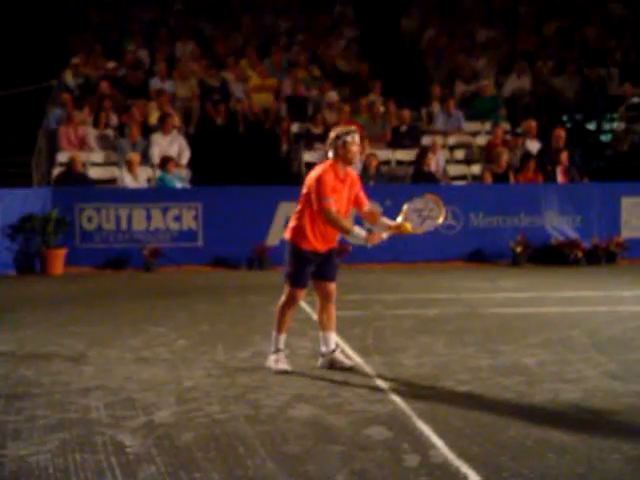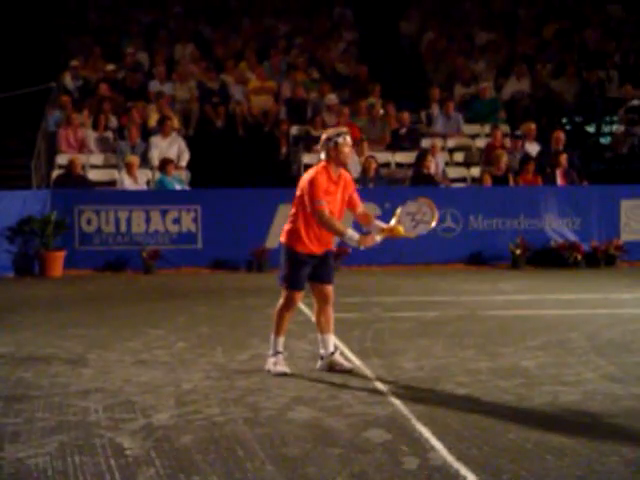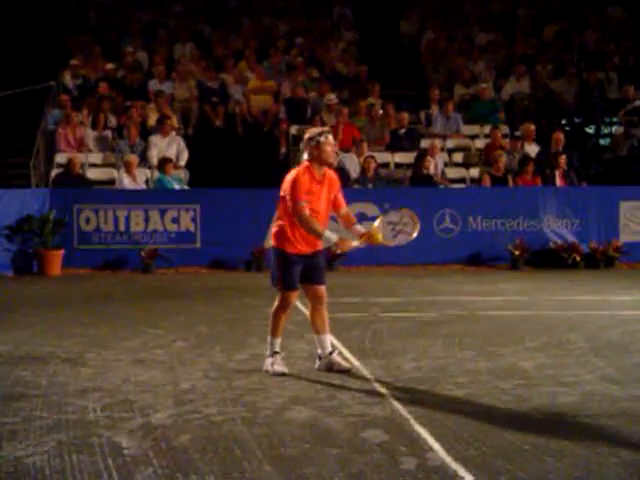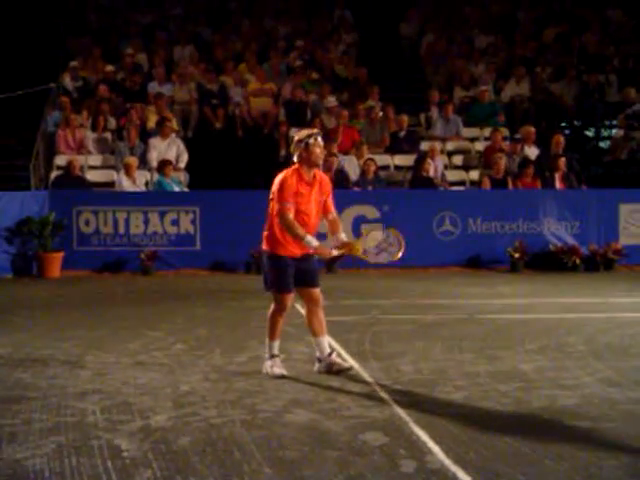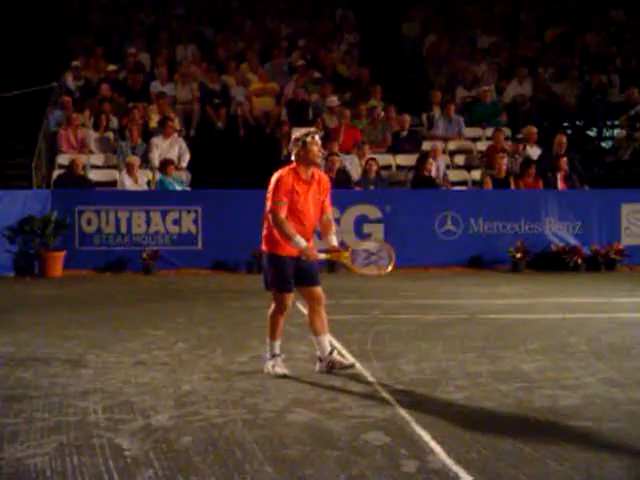
dt=0.2s
person 1, frame 1
left shoulder: (351, 177)
right shoulder: (321, 175)
left elbow: (365, 210)
right elbow: (330, 216)
left wrist: (392, 224)
right wrist: (362, 235)
left hip: (327, 246)
right hip: (303, 243)
left knee: (328, 295)
right knee: (293, 296)
left ankle: (329, 352)
right ankle: (277, 352)
person 1, frame 2
left shoulder: (345, 179)
right shoulder: (315, 178)
left elbow: (359, 211)
right elbow: (323, 218)
right wrist: (355, 238)
left hip: (322, 248)
right hip: (298, 246)
left knee: (325, 298)
right knee: (291, 300)
left ankle: (328, 354)
right ankle: (275, 355)
person 1, frame 3
left shoulder: (332, 178)
right shoulder: (297, 178)
left elbow: (342, 212)
right elbow: (302, 219)
left wrist: (361, 231)
right wrist: (333, 239)
left hip: (312, 249)
right hip: (288, 247)
left knee: (319, 299)
right knee: (286, 301)
left ankle: (326, 355)
right ankle: (273, 355)
person 1, frame 4
left shoulder: (323, 181)
right shoulder: (286, 180)
left elbow: (331, 217)
right elbow: (285, 221)
left wrist: (342, 240)
right wrist: (315, 245)
left hip: (305, 252)
right hip: (280, 251)
left knee: (315, 301)
right knee: (282, 304)
left ankle: (325, 357)
right ankle: (272, 358)
person 1, frame 5
left shoulder: (323, 180)
right shoulder: (283, 178)
left elbow: (325, 218)
right elbow: (277, 219)
left wrist: (332, 243)
right wrist: (302, 246)
left hip: (305, 251)
right hip: (280, 250)
left knee: (317, 300)
right knee: (282, 303)
left ankle: (326, 356)
right ankle: (273, 358)
